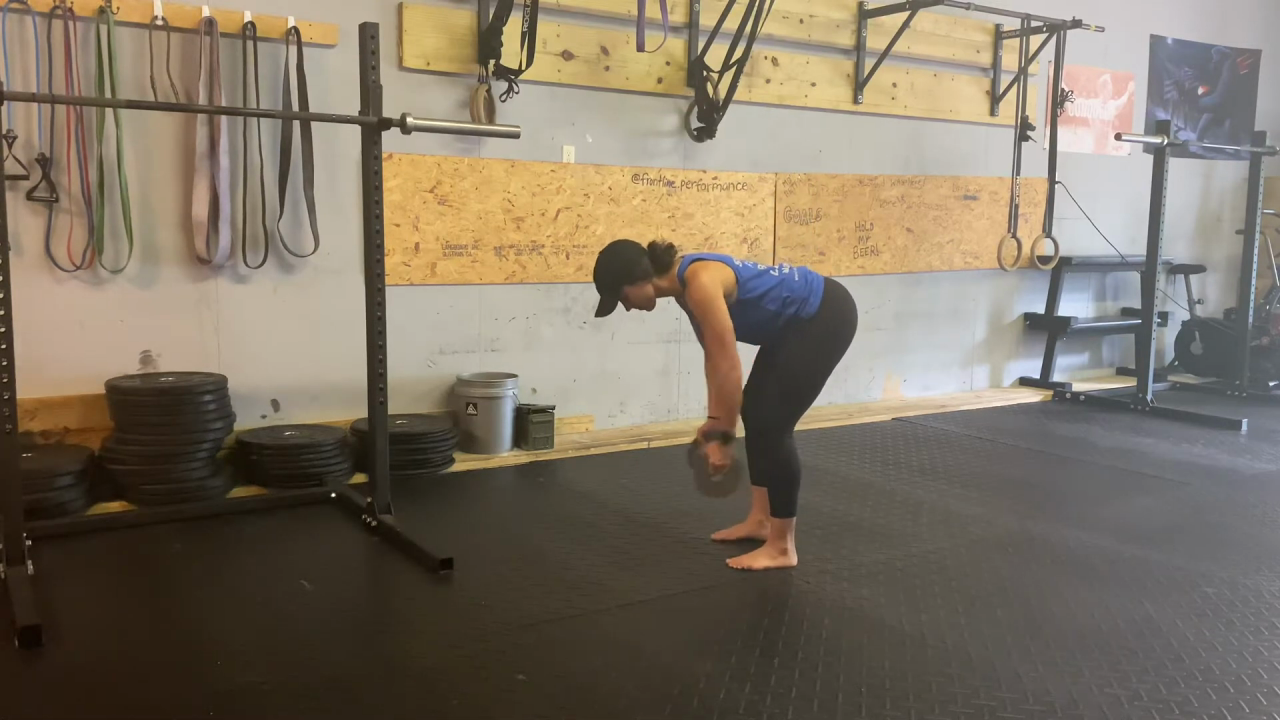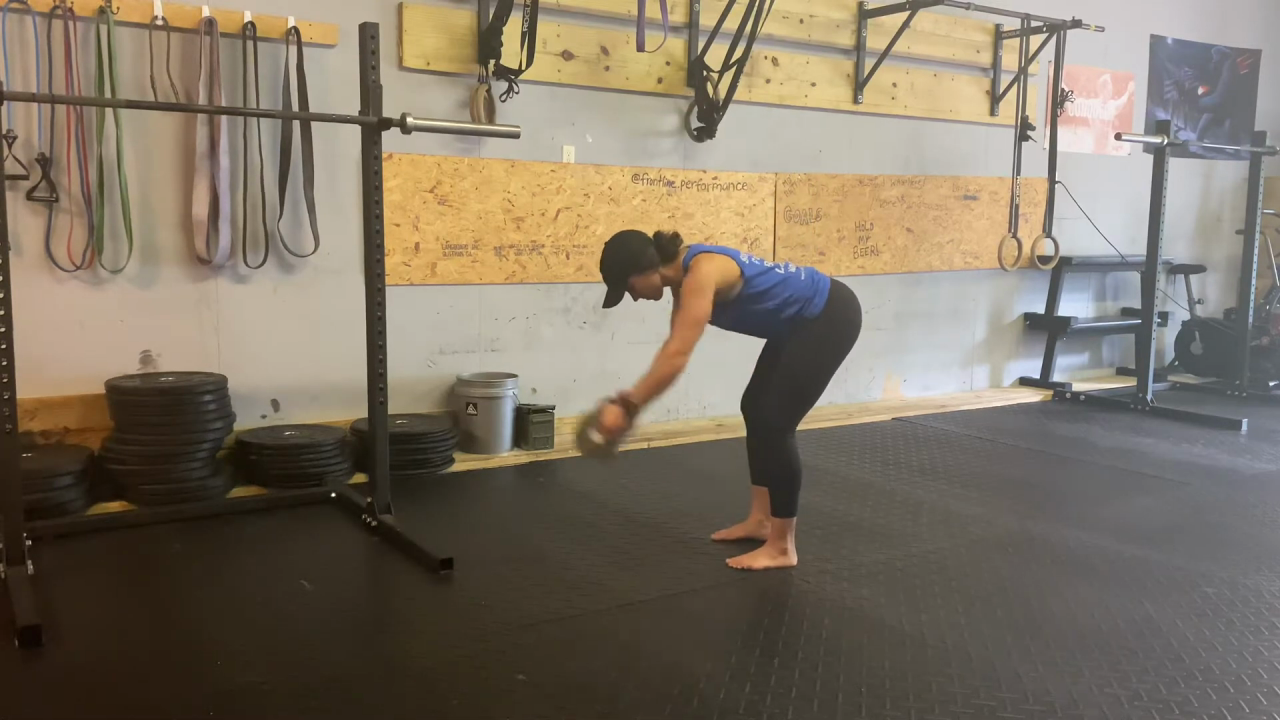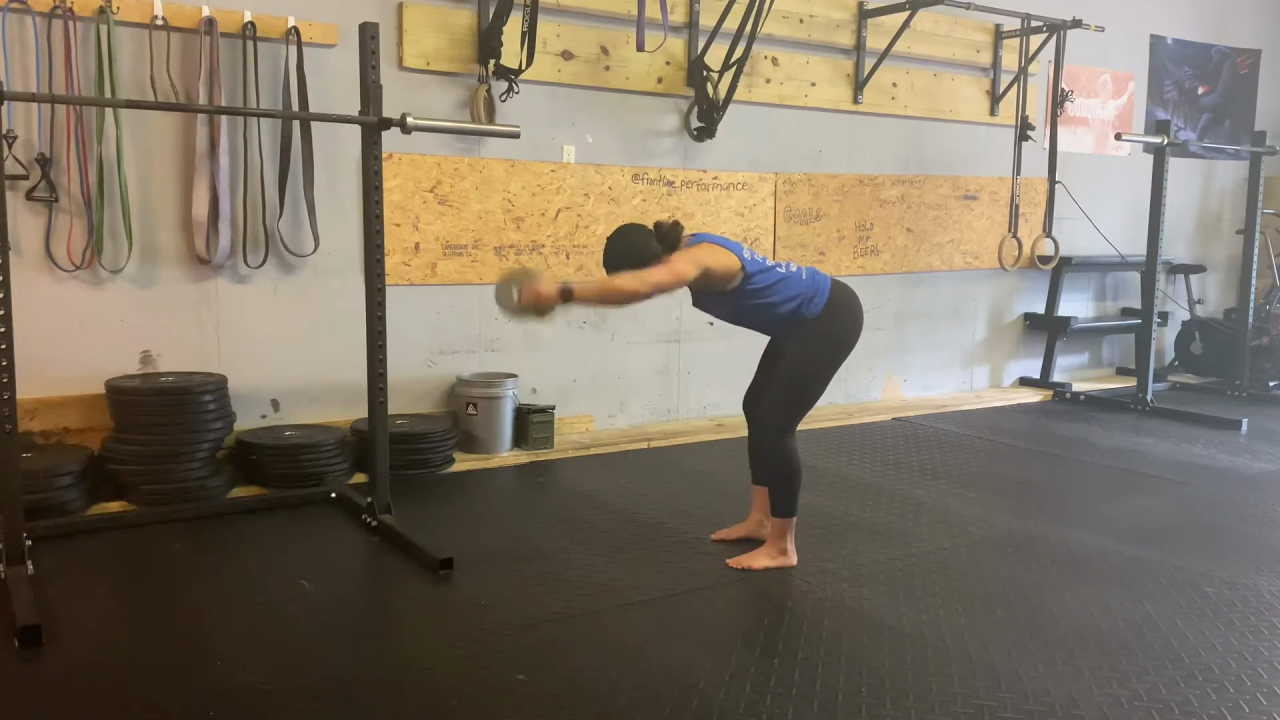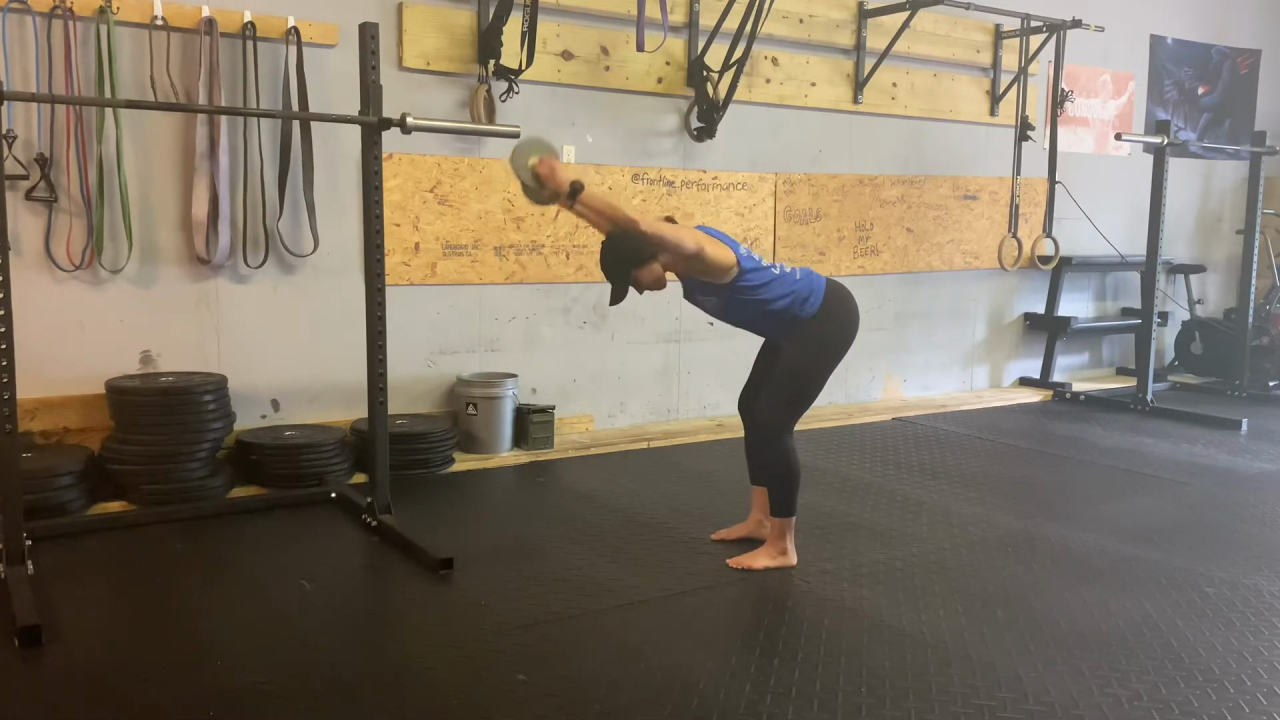
dt=0.2s
person 1, frame 1
left shoulder: (700, 283)
right shoulder: (684, 283)
left elbow: (728, 368)
right elbow: (714, 358)
left wrist: (724, 439)
right wrist: (715, 420)
left hip: (827, 316)
right hip: (798, 320)
left knee: (772, 423)
right knee: (753, 411)
left ankle: (782, 546)
right ankle: (759, 519)
person 1, frame 2
left shoulder: (703, 273)
right shoulder: (685, 271)
left elbow: (677, 355)
right elbow: (673, 347)
left wrist: (627, 407)
right wrist: (629, 400)
left hip: (832, 318)
right hip: (803, 321)
left knee: (776, 423)
right knee: (756, 407)
left ankle: (782, 547)
right ankle: (761, 519)
person 1, frame 3
left shoulder: (699, 259)
right shoulder: (685, 255)
left elbow: (635, 287)
right elbow: (627, 277)
left wrist: (562, 294)
right wrist: (565, 293)
left hip: (831, 318)
right hip: (802, 319)
left knee: (774, 423)
right knee: (757, 408)
left ankle: (781, 547)
right ankle: (760, 519)
person 1, frame 4
left shoulder: (699, 255)
right shoulder: (683, 250)
left elbow: (638, 225)
right elbow: (623, 230)
left wrist: (570, 189)
right wrist: (567, 195)
left hip: (827, 318)
right hip: (797, 320)
left knee: (772, 424)
right knee: (753, 409)
left ankle: (781, 546)
right ankle: (760, 519)
